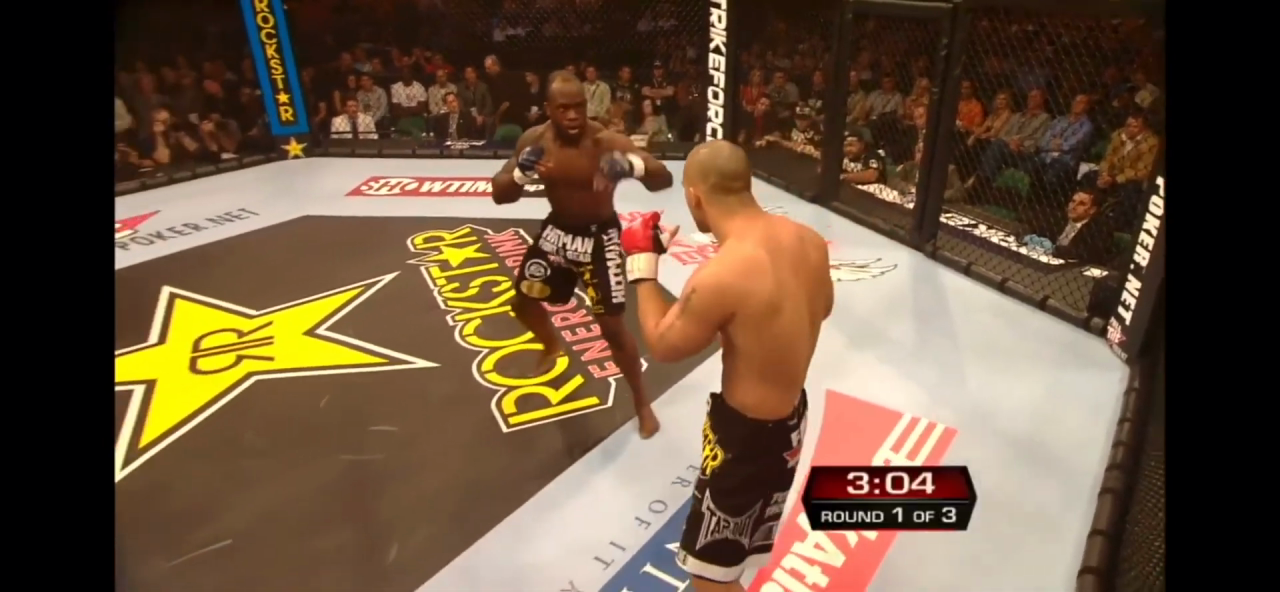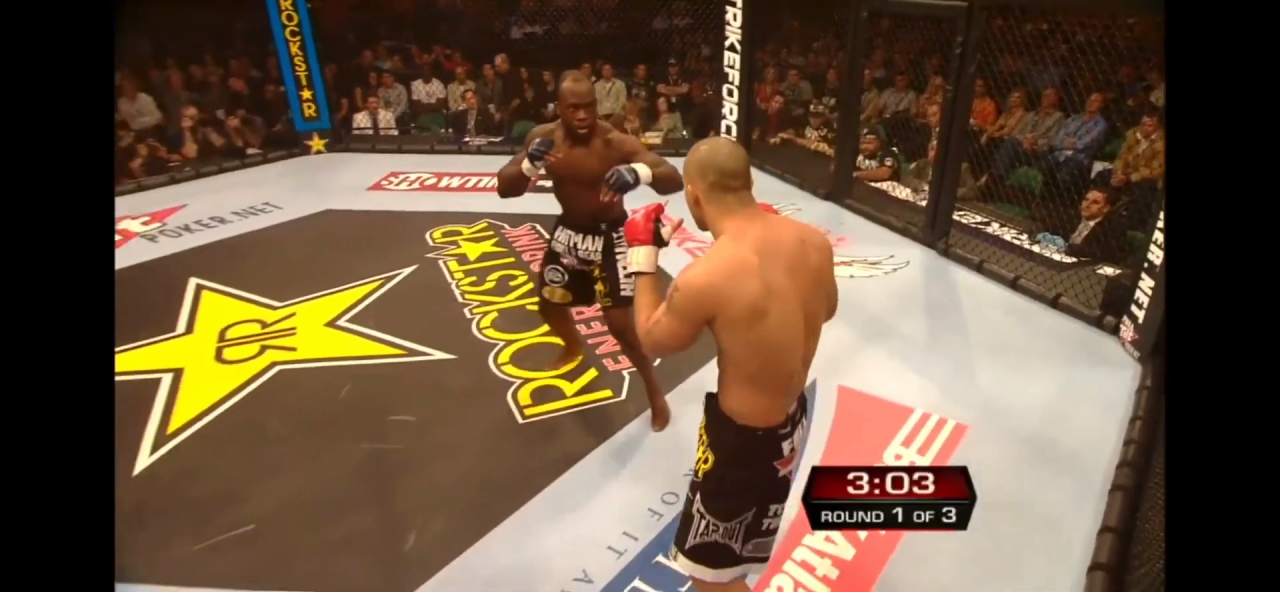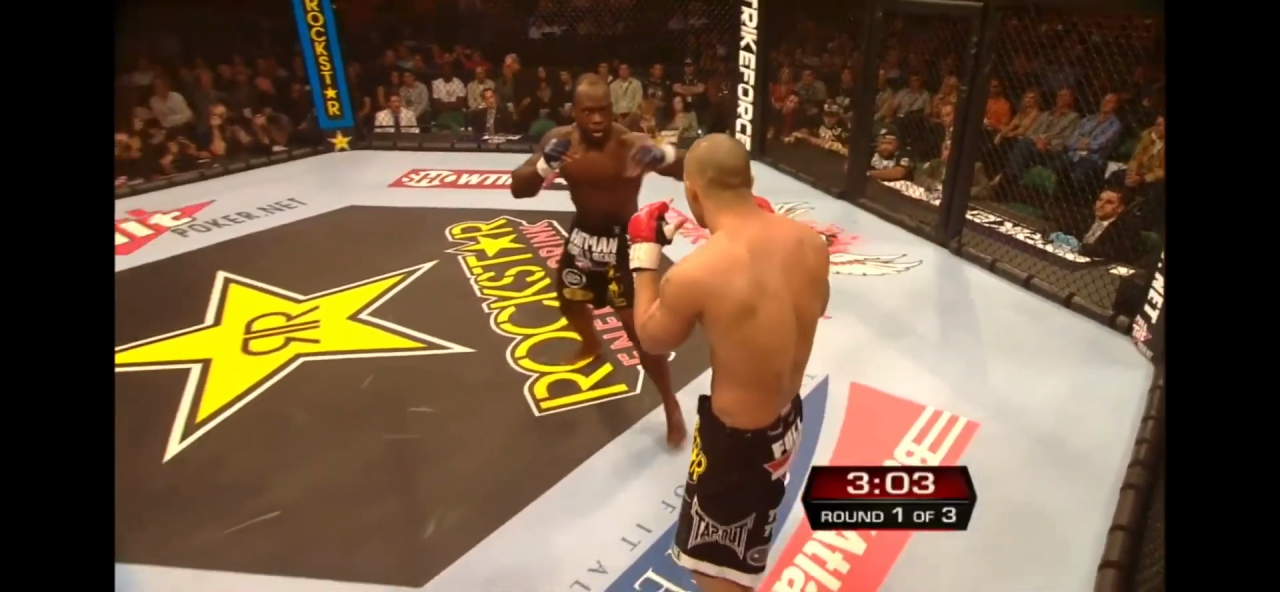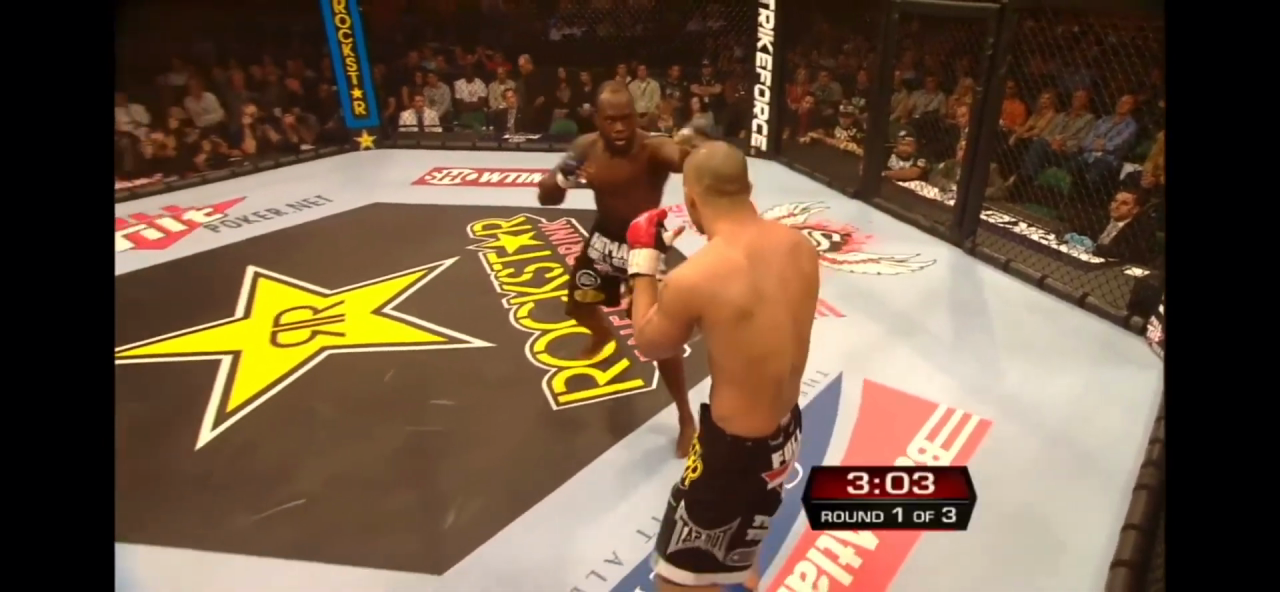
dt=0.1s
person 1, frame 1
left shoulder: (718, 278)
right shoulder: (807, 239)
left elbow: (664, 347)
left wrist: (642, 267)
left hip: (750, 433)
right hip: (789, 414)
right ankle: (743, 532)
person 1, frame 2
left shoulder: (703, 279)
right shoulder: (811, 241)
left elbow: (654, 344)
left wrist: (642, 259)
left hip: (746, 440)
right hip: (792, 417)
person 1, frame 3
left shoulder: (694, 274)
right shoulder: (808, 241)
left elbow: (652, 339)
left wrist: (645, 255)
left hip: (739, 442)
right hip: (787, 420)
person 1, frame 4
left shoulder: (692, 279)
right shoulder: (799, 245)
left elbow: (648, 342)
left wrist: (642, 261)
right wrist: (752, 227)
left hip: (736, 450)
right hip: (787, 428)
right knee: (749, 498)
person 2, frame 1
left shoulder: (606, 141)
right shoulder: (534, 139)
left elbow: (662, 179)
right elbow: (499, 194)
left wrist: (631, 166)
right wrist: (521, 172)
left hip: (599, 238)
right hip: (556, 231)
left knee: (612, 328)
right knee: (524, 303)
left ankle: (642, 404)
right ankle: (551, 346)
person 2, frame 2
left shoulder: (616, 143)
right shoulder: (546, 136)
left elbow: (673, 181)
right elbow: (505, 188)
left wrist: (639, 172)
right wrist: (530, 163)
left hip: (610, 237)
right hip: (568, 232)
left knee: (623, 325)
right knee: (551, 307)
left ankle: (656, 398)
right ankle: (573, 347)
person 2, frame 3
left shoulder: (630, 143)
right shoulder: (560, 139)
left elbow: (688, 168)
right elbow: (519, 188)
left wrist: (663, 155)
right wrist: (545, 164)
left hip: (624, 238)
right hip: (583, 232)
left knee: (637, 326)
right knee: (571, 304)
left ankle: (671, 406)
right ankle: (591, 344)
person 2, frame 4
left shoulder: (652, 148)
right shoulder: (585, 148)
right elbow: (545, 197)
left wrist: (693, 145)
right wrist: (563, 178)
right hip: (605, 237)
right knee: (579, 305)
left ankle: (687, 420)
right ankle: (604, 336)
